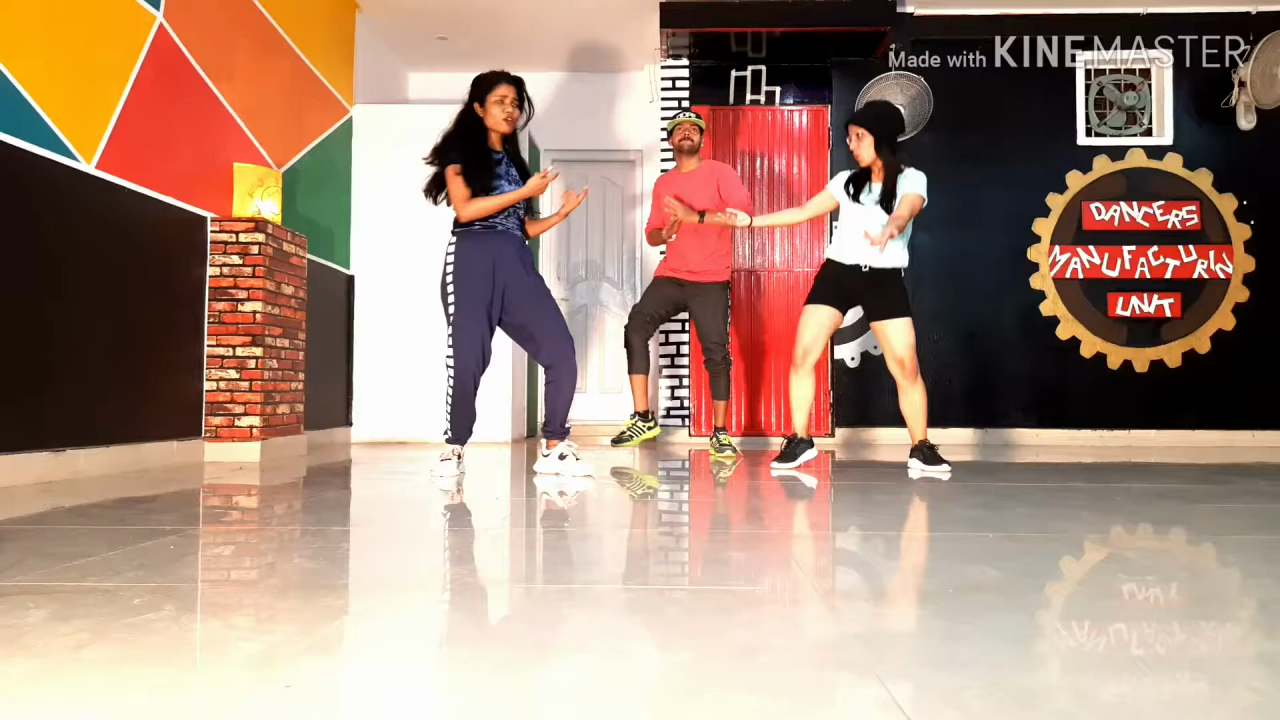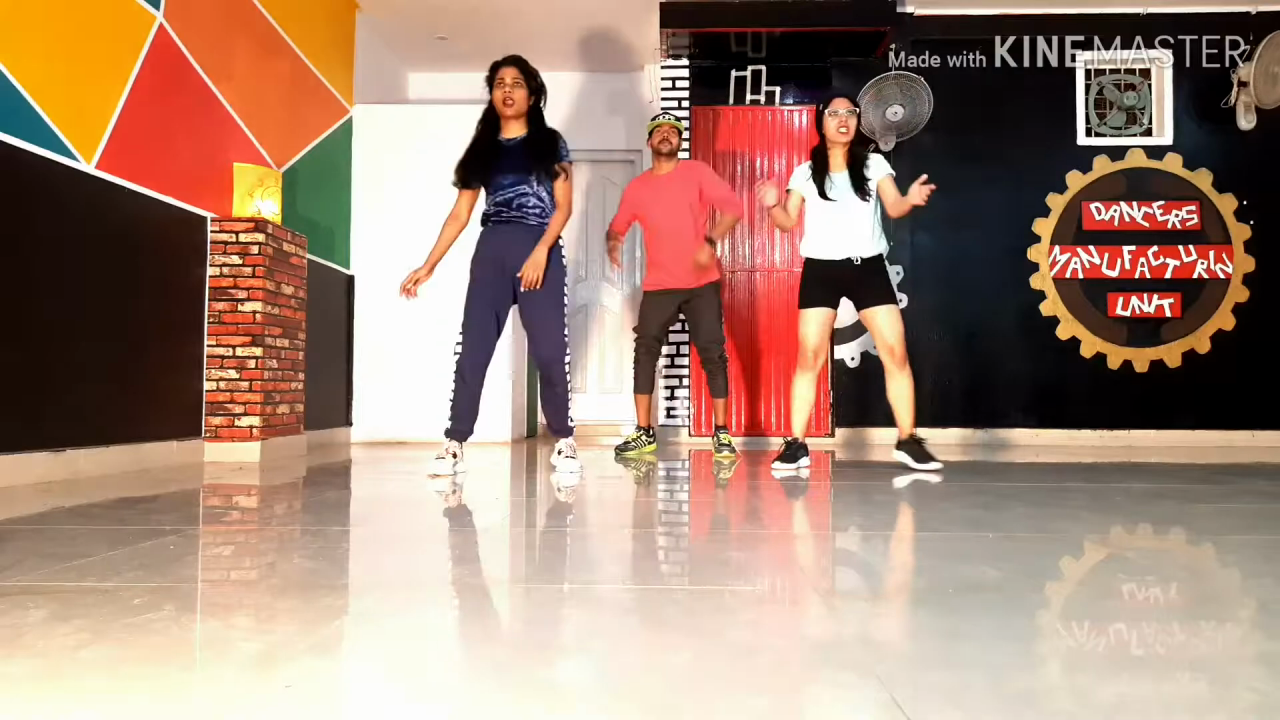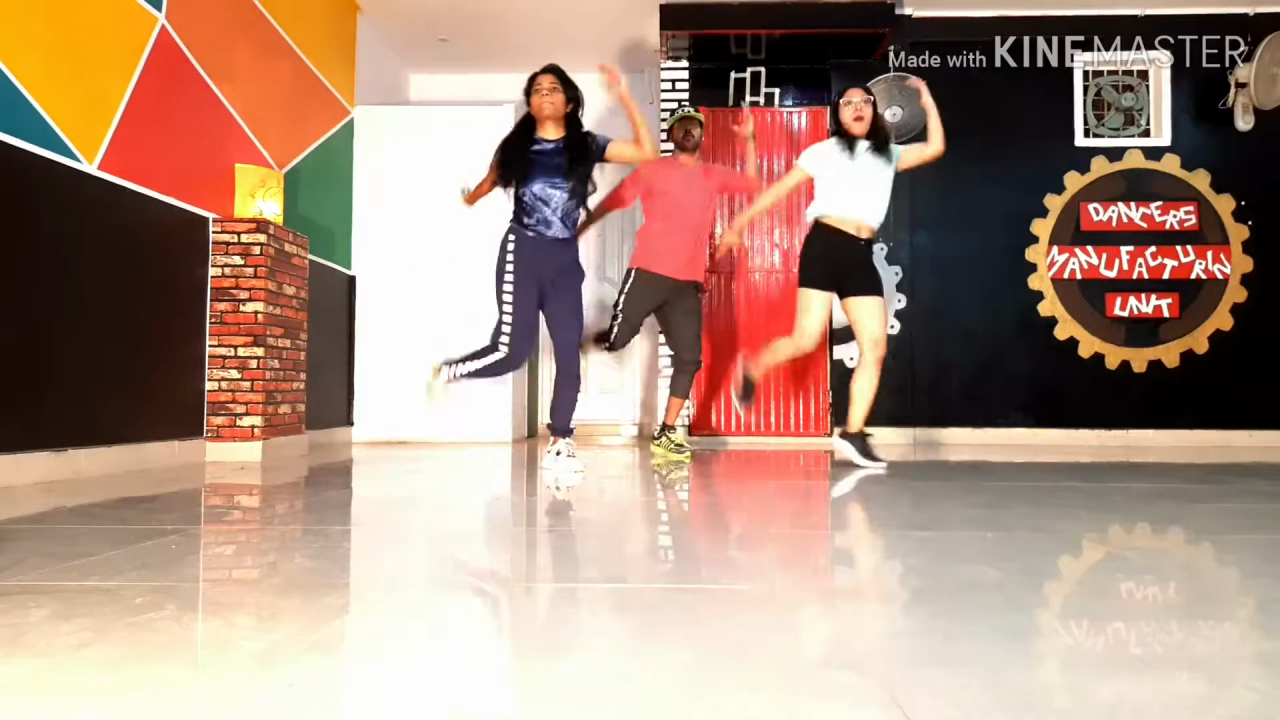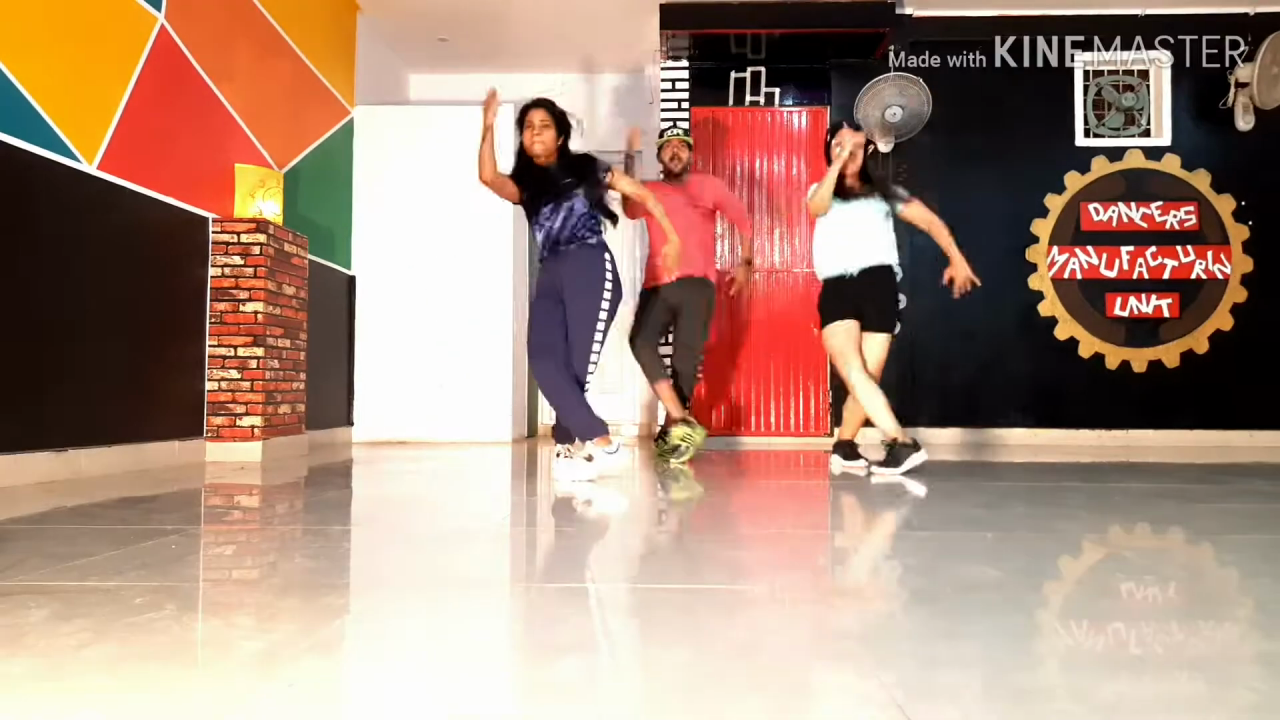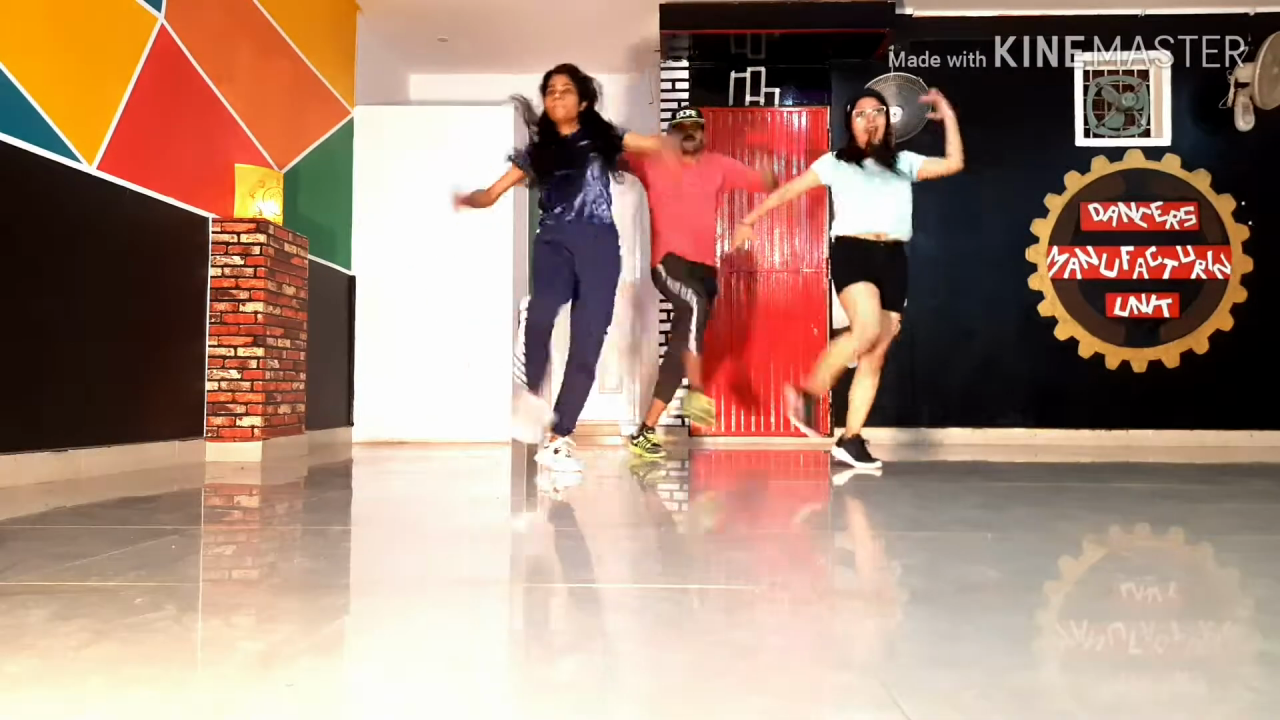
dt=0.4s
person 1, frame 1
left shoulder: (515, 161)
right shoulder: (459, 151)
right elbow: (462, 208)
left wrist: (559, 215)
right wrist: (519, 193)
left hip: (516, 262)
right hip: (470, 259)
left knee: (560, 349)
right knee: (466, 358)
left ankle: (554, 446)
right ankle: (455, 447)
person 1, frame 2
left shoulder: (551, 143)
right shoulder: (481, 149)
left elbow: (563, 206)
right elbow: (460, 213)
left wrist: (541, 251)
right wrist: (426, 267)
left hip: (539, 250)
right hip: (492, 250)
left knee: (551, 350)
right knee: (473, 349)
left ankle: (562, 439)
right ankle: (455, 445)
person 1, frame 3
left shoulder: (585, 146)
right shoulder: (515, 146)
left elbow: (645, 152)
right elbow: (489, 183)
left wrist: (624, 98)
left hip: (565, 258)
right hip: (521, 250)
left knee: (569, 354)
right knee: (512, 349)
left ankle: (560, 441)
right ankle: (449, 371)
person 1, frame 4
left shoulder: (585, 167)
right shoulder: (525, 184)
left elbow: (641, 191)
right elbow: (488, 178)
left wrist: (670, 232)
right wrist: (488, 128)
left hip: (591, 268)
right hip: (550, 276)
left knee: (578, 362)
right knee: (546, 368)
left ankle: (569, 444)
right ankle: (600, 442)
person 1, frame 5
left shoulder: (603, 137)
right shoulder: (537, 152)
left elbow: (653, 147)
right elbow: (494, 192)
left wrist: (664, 148)
right wrist: (471, 199)
left hip: (598, 243)
right hip: (552, 241)
left knee: (587, 347)
right knee: (541, 311)
left ankle: (559, 442)
right ankle: (530, 395)
person 2, frame 1
left shoulder: (912, 180)
right shoulder: (847, 181)
left elbow: (904, 215)
right elbow: (804, 211)
left wrist: (888, 230)
right wrist: (751, 220)
left hip: (884, 278)
right hip: (837, 273)
left knee: (906, 367)
right knee: (803, 356)
left ankle: (921, 447)
right ankle: (800, 440)
person 2, frame 2
left shoulder: (874, 164)
right shoulder: (805, 172)
left elbow: (894, 207)
right elbow: (788, 223)
left wrist: (911, 199)
right wrist: (772, 205)
left hip: (868, 267)
right hip: (821, 269)
left knee: (895, 353)
right knee: (809, 357)
left ankle: (910, 440)
right ankle: (795, 445)
person 2, frame 3
left shoulder: (889, 154)
right shoulder: (826, 150)
left elbow: (936, 147)
right elbow: (782, 187)
left wrist: (926, 99)
right wrist: (741, 221)
left hip: (861, 253)
right hip: (825, 243)
left knee: (874, 349)
right knee: (806, 339)
left ankle: (853, 434)
right ankle: (753, 370)
person 2, frame 4
left shoulder: (882, 191)
right shoulder: (824, 192)
left elbow: (929, 220)
right elbow: (812, 208)
left wrist: (957, 257)
right wrist: (835, 168)
left hip: (877, 286)
right hip: (836, 290)
left knee: (866, 375)
right knee: (851, 366)
left ankle: (844, 443)
right ankle: (898, 443)
person 2, frame 5
left shoulder: (902, 162)
right shoulder: (839, 162)
left elbow: (954, 163)
right elbow: (788, 190)
left wrist: (947, 115)
right wrist: (751, 220)
left hip: (891, 261)
right hip: (851, 256)
left knee: (875, 358)
right knee: (868, 330)
left ankle: (850, 440)
right ankle: (810, 393)
person 3, frame 1
left shoulder: (719, 172)
right shoulder: (663, 183)
left elbow: (742, 212)
right elbow: (651, 234)
left wrist: (696, 217)
right wrist: (661, 234)
left hip: (711, 281)
right hip: (669, 276)
left knee: (716, 355)
right knee: (635, 330)
left ankle: (720, 433)
right ankle: (643, 417)
person 3, frame 2
left shoulder: (697, 173)
right shoulder: (637, 187)
left elbow: (733, 207)
right elbow: (617, 229)
left wrist: (710, 242)
right wrist: (613, 244)
left hip: (701, 284)
right hip: (657, 286)
left knee: (713, 355)
right knee: (645, 354)
left ankle: (721, 433)
right ankle: (644, 432)
person 3, frame 3
left shoulder: (716, 174)
right shoulder: (652, 169)
left elbow: (752, 185)
right elbow: (614, 200)
left wrist: (748, 140)
right wrist: (580, 228)
left hip: (688, 282)
right hip: (648, 273)
left knee: (689, 359)
right knee: (616, 338)
left ankle: (665, 433)
right ankle: (591, 341)
person 3, frame 4
left shoulder: (709, 185)
right shoulder: (651, 191)
left elbow: (742, 219)
right elbow: (630, 207)
left wrist: (745, 262)
right wrist: (629, 158)
left hip: (697, 284)
right hip: (657, 286)
left knee: (687, 360)
right knee: (642, 342)
left ankle: (669, 433)
right ankle: (683, 420)
person 3, frame 5
left shoulder: (717, 164)
right shoulder: (653, 163)
left elbow: (760, 183)
left wrist: (772, 181)
left hip: (704, 267)
right hip: (668, 259)
left knee: (679, 352)
right knee: (694, 305)
left ankle: (645, 431)
right ankle: (698, 391)
